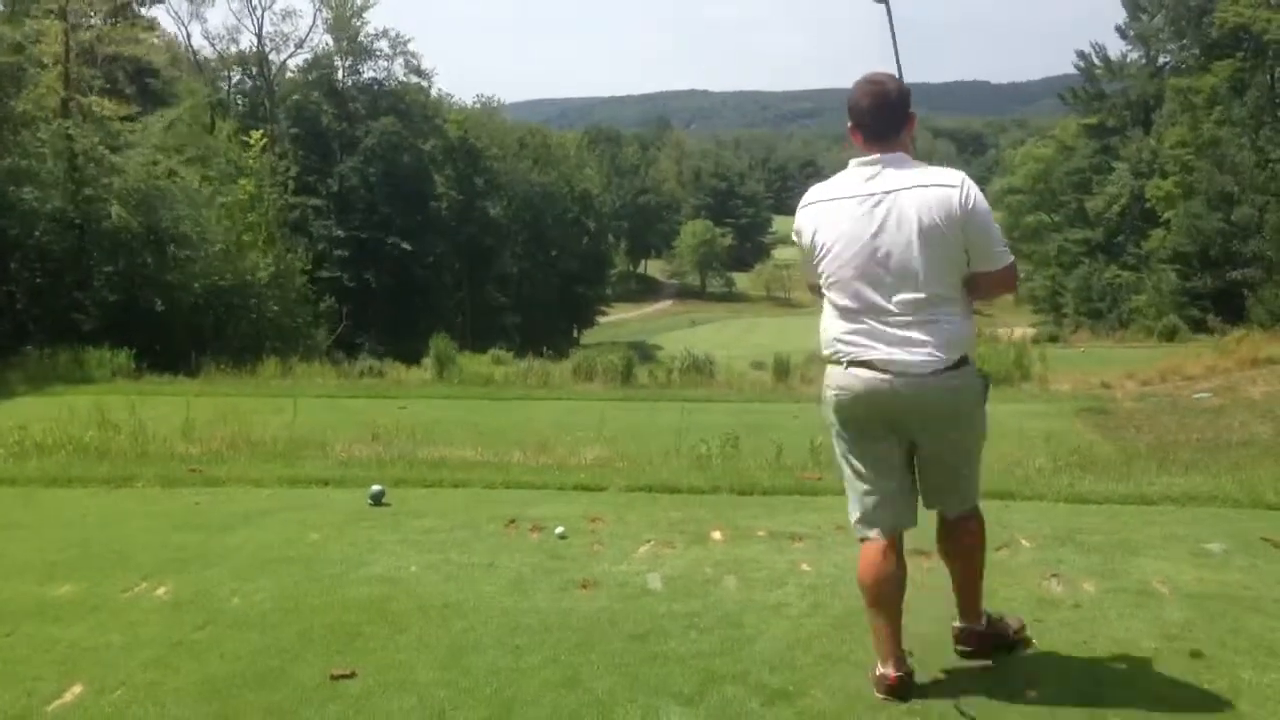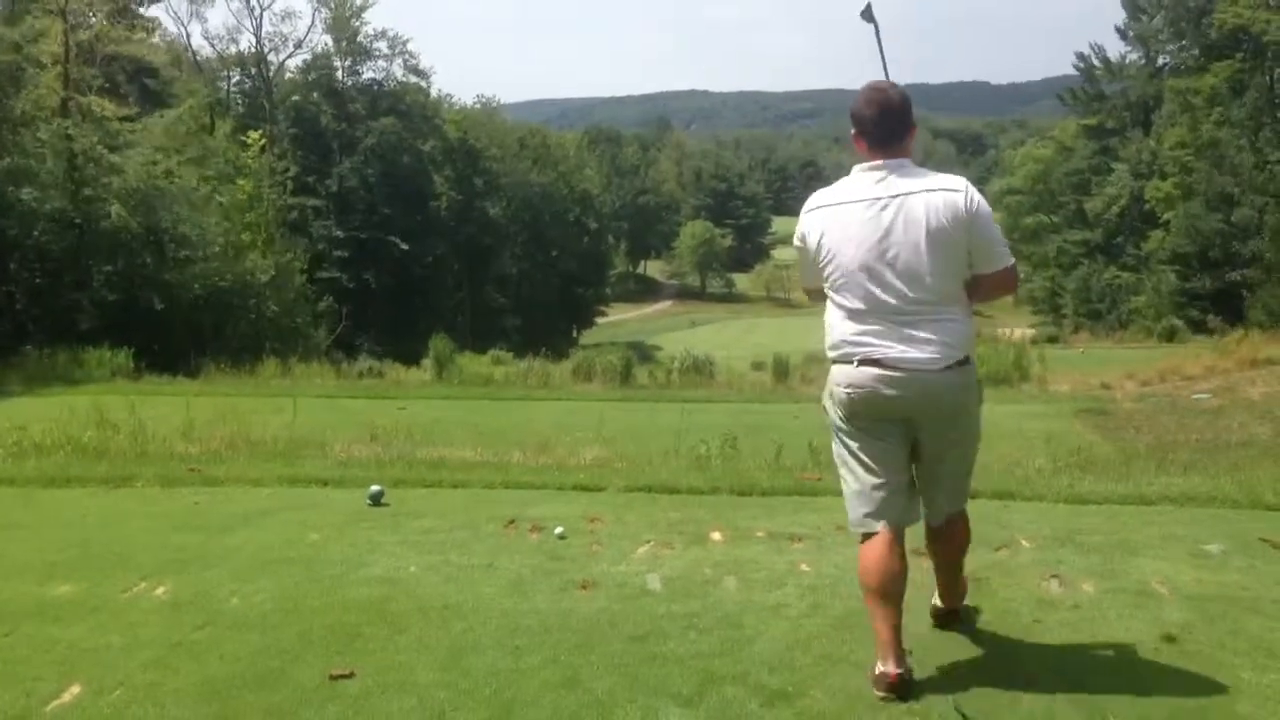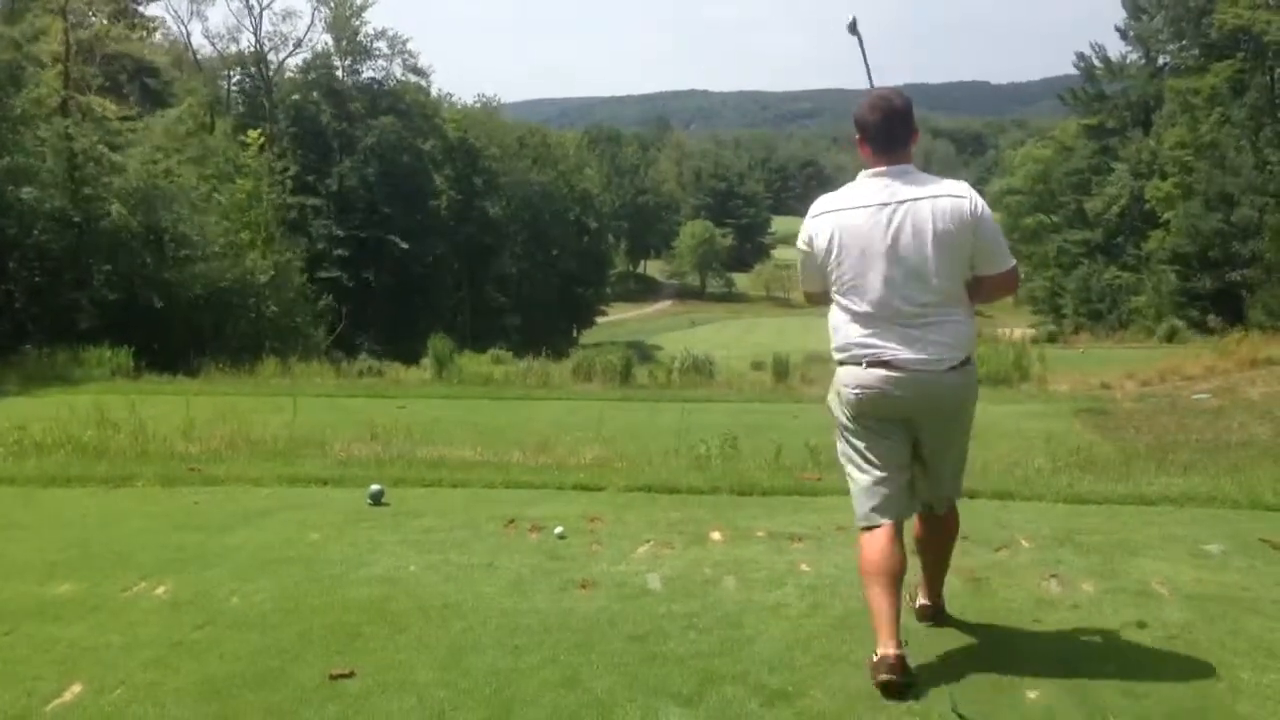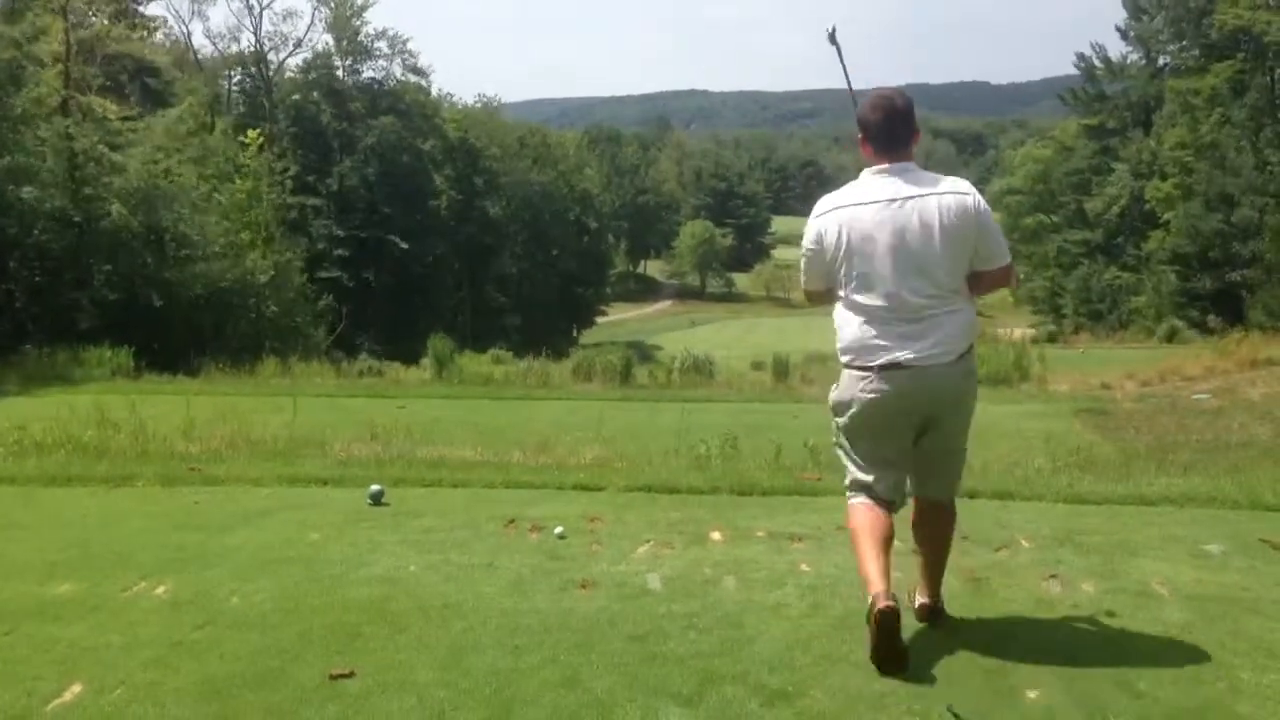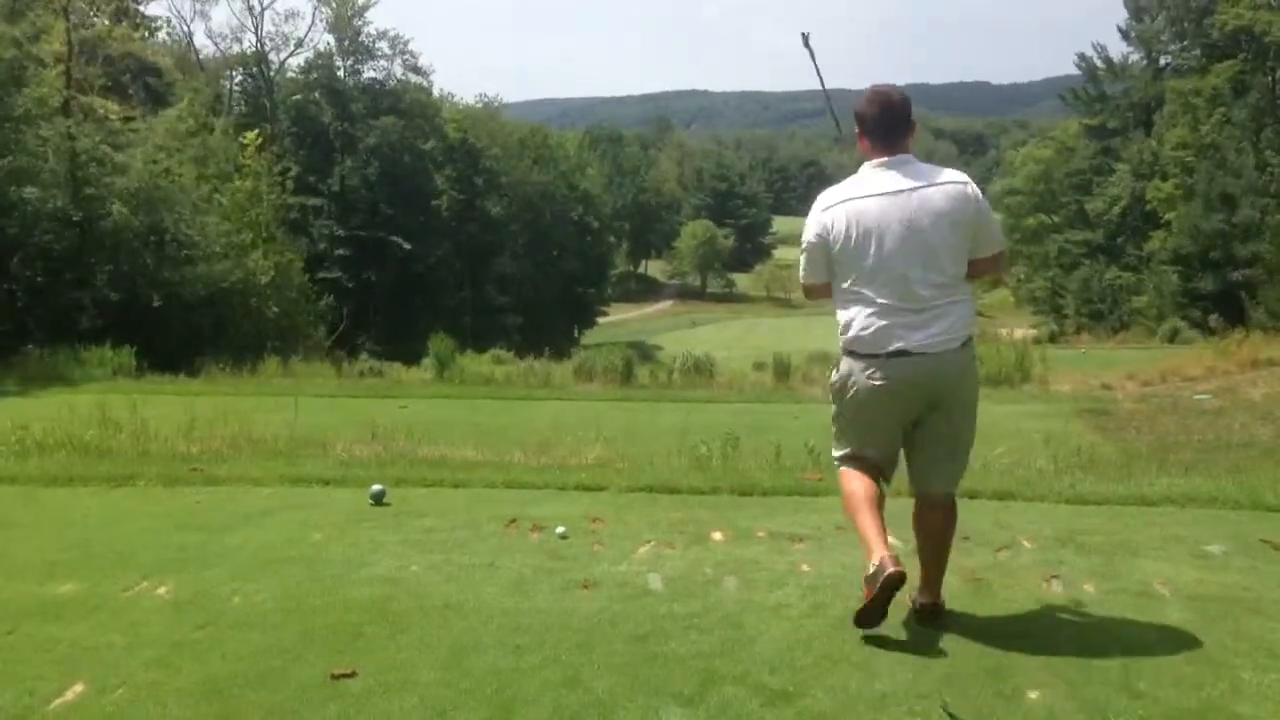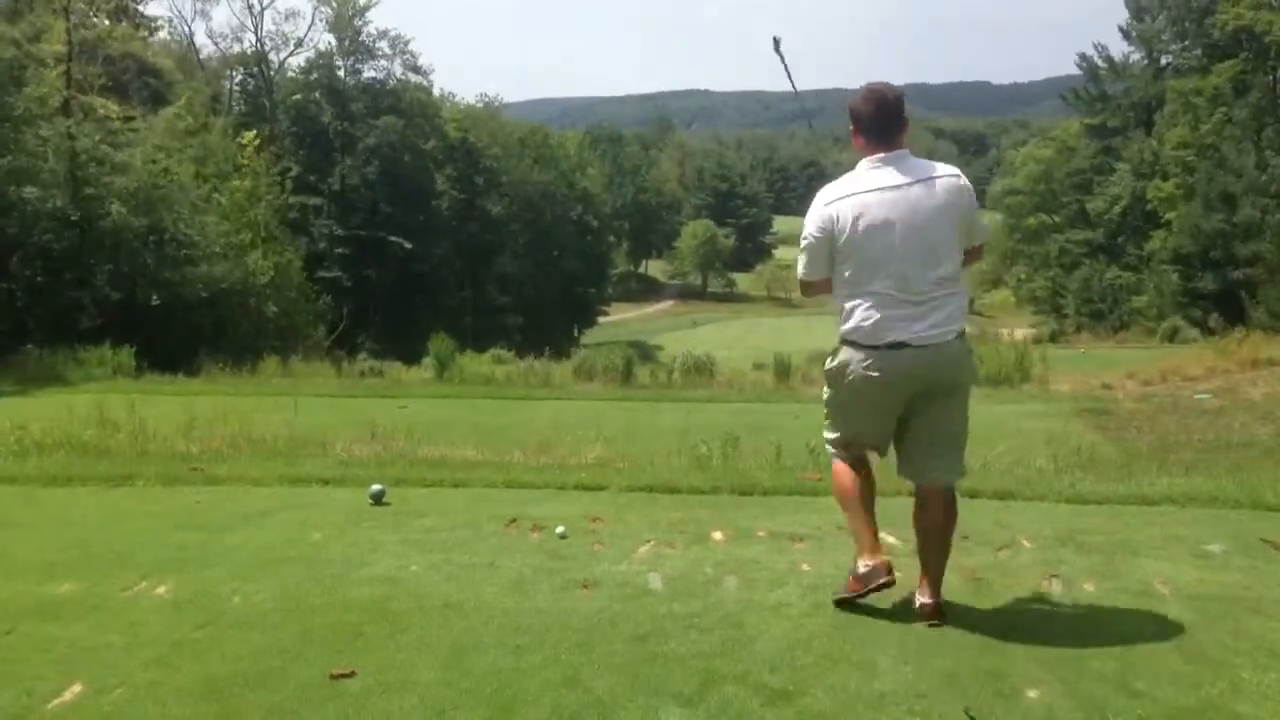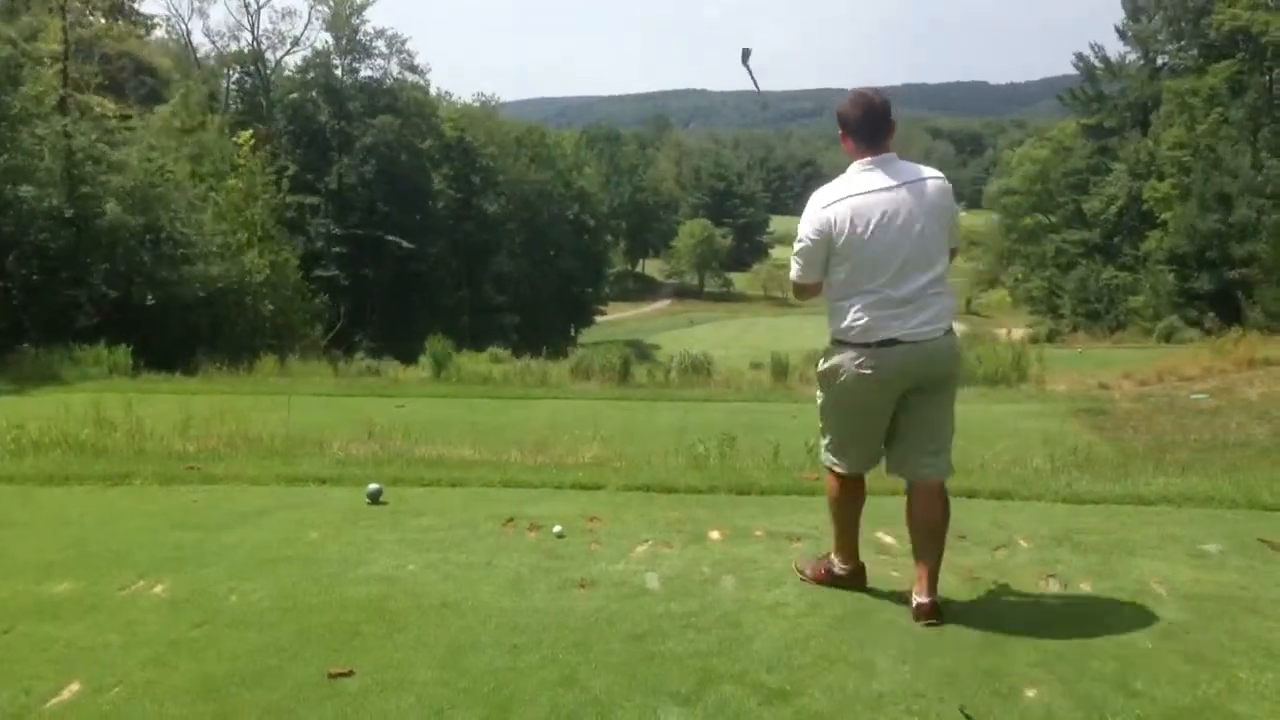
dt=0.1s
person 1, frame 1
left shoulder: (816, 204)
right shoulder: (954, 190)
right elbow: (1002, 278)
left hip: (854, 381)
right hip: (942, 380)
left knee: (878, 525)
right knee: (958, 505)
left ankle: (890, 662)
right ankle: (974, 623)
person 1, frame 2
left shoulder: (820, 208)
right shoulder: (957, 194)
left elbow: (814, 288)
right elbow: (1003, 280)
left hip: (859, 381)
right hip: (942, 378)
left knee: (879, 521)
right knee: (946, 506)
left ankle: (889, 660)
right ankle: (949, 602)
person 1, frame 3
left shoulder: (826, 213)
right shoulder: (960, 201)
left elbow: (814, 292)
right elbow: (1004, 281)
left hip: (866, 380)
right hip: (946, 377)
left knee: (879, 512)
right knee: (938, 498)
left ankle: (888, 646)
right ankle: (931, 598)
person 1, frame 4
left shoulder: (830, 211)
right shoulder: (961, 197)
left elbow: (815, 293)
right elbow: (1000, 274)
left hip: (871, 378)
right hip: (948, 371)
left knee: (869, 493)
right knee: (936, 492)
left ankle: (880, 594)
right ankle: (929, 598)
person 1, frame 5
left shoulder: (833, 205)
right shoulder: (960, 189)
left elbow: (813, 288)
right elbow: (993, 263)
left hip: (873, 364)
right hip: (949, 360)
left knee: (859, 464)
right knee: (937, 484)
left ankle: (882, 560)
right ankle: (928, 596)
person 1, frame 6
left shoulder: (833, 200)
right shoulder: (952, 183)
left elbow: (811, 284)
right elbow: (973, 250)
left hip: (871, 355)
right hip: (945, 352)
left knee: (848, 449)
right knee: (935, 478)
left ankle: (870, 556)
right ankle: (930, 593)
person 1, frame 7
left shoulder: (828, 202)
right shoulder: (937, 186)
left elbow: (803, 286)
left hip: (864, 354)
right hip: (936, 348)
left knee: (845, 462)
right knee: (927, 471)
left ankle: (845, 564)
right ankle: (925, 592)
